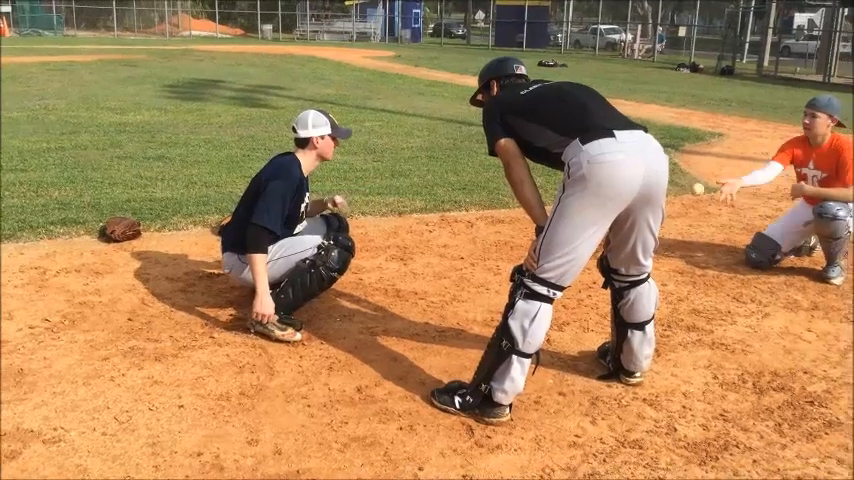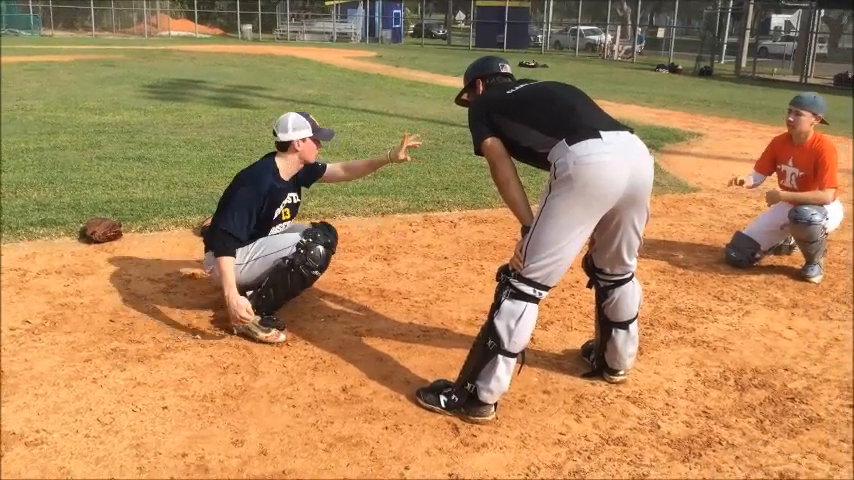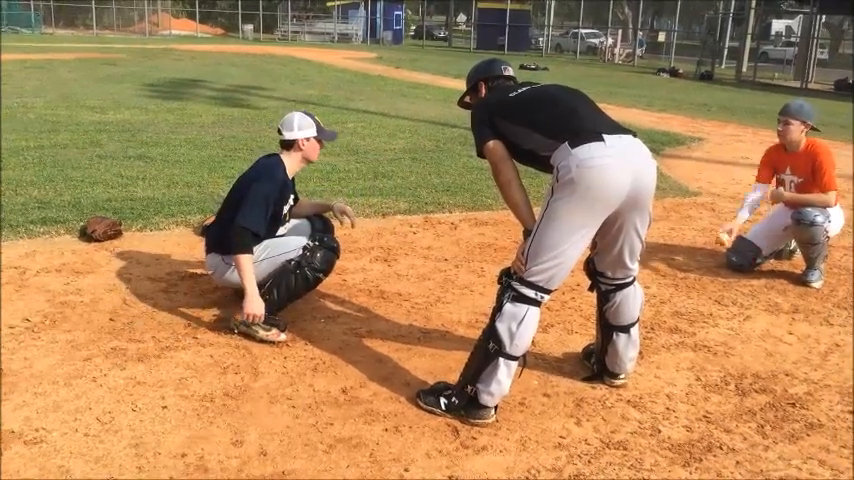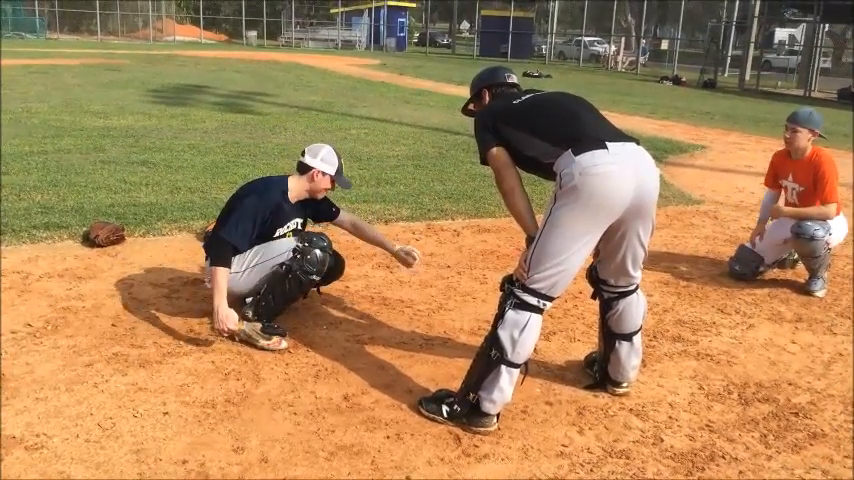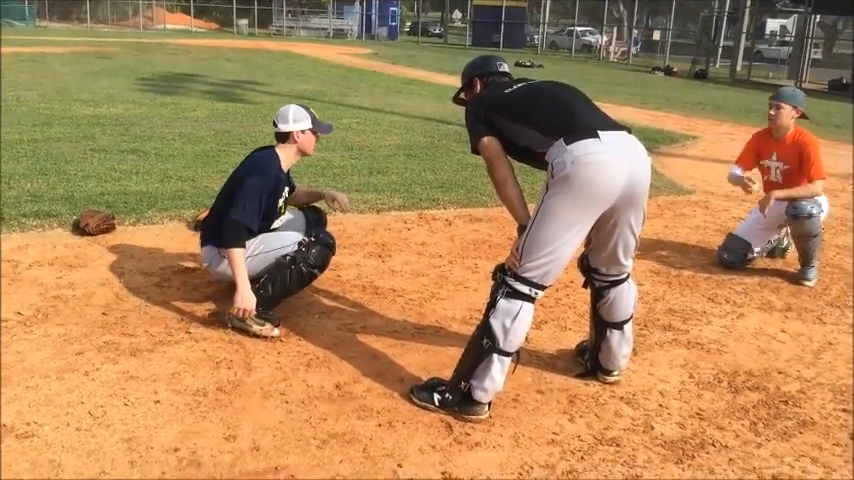
dt=1s
person 1, frame 1
left shoulder: (497, 105)
right shoulder: (563, 90)
left elbow: (515, 165)
left wrist: (544, 228)
left hip: (603, 162)
right hip: (652, 154)
left knee: (538, 282)
right knee: (632, 269)
left ankle: (492, 396)
right ankle: (631, 361)
person 1, frame 2
left shoulder: (484, 104)
right shoulder: (549, 90)
left elbow: (501, 164)
left wrist: (530, 229)
right wrist: (592, 224)
left hip: (589, 163)
right hip: (637, 155)
left knee: (525, 281)
right knee: (617, 268)
left ankle: (476, 395)
right ankle: (615, 360)
person 1, frame 3
left shoulder: (486, 107)
right shoulder: (551, 93)
left elbow: (504, 168)
left wrist: (531, 231)
left hip: (591, 166)
right hip: (640, 159)
left knee: (526, 284)
right knee: (618, 273)
left ankle: (475, 398)
right ankle: (615, 364)
person 1, frame 4
left shoulder: (489, 114)
right shoulder: (554, 101)
left elbow: (507, 175)
left wrist: (534, 238)
left hip: (595, 173)
right hip: (642, 166)
left knee: (529, 291)
right knee: (621, 280)
left ankle: (478, 405)
right ankle: (618, 372)
person 1, frame 5
left shoulder: (481, 104)
right shoulder: (546, 90)
left elbow: (499, 164)
left wrist: (526, 228)
left hip: (586, 163)
right hip: (634, 156)
left knee: (520, 281)
right knee: (613, 269)
left ankle: (469, 393)
right ankle: (609, 360)
person 2, frame 1
left shoulder: (296, 168)
right shoulder: (287, 175)
left elbow: (298, 211)
right elbow: (257, 236)
left wrist: (325, 204)
right wrist: (262, 294)
right hip: (245, 259)
left knee: (336, 225)
right knee: (340, 248)
left ankle: (280, 285)
right ankle: (271, 314)
person 2, frame 2
left shoulder: (297, 168)
right shoulder: (259, 182)
left elbow: (341, 171)
right elbow: (224, 241)
left wrist: (388, 158)
right wrist: (231, 296)
left hip: (260, 248)
right hip: (233, 259)
left knee: (324, 234)
right knee: (316, 249)
left ankle: (272, 283)
right ankle: (253, 315)
person 2, frame 3
left shoulder: (282, 171)
right shoulder: (271, 177)
left elbow: (292, 208)
right elbow: (240, 238)
left wrist: (330, 206)
right wrist: (251, 295)
right hip: (228, 261)
left knee: (320, 227)
right knee: (324, 249)
left ankle: (263, 284)
right ankle: (254, 316)
person 2, frame 4
left shoulder: (311, 197)
right shoulder: (265, 197)
left elbow: (350, 222)
right elbow: (221, 251)
left wrist: (395, 249)
right wrist: (221, 307)
left hip: (263, 264)
right hip: (231, 274)
left knee: (332, 266)
right knee: (315, 249)
left ankle: (261, 297)
right ankle: (254, 320)
person 2, frame 5
left shoulder: (278, 164)
right shoulder: (264, 170)
left elbow: (290, 197)
right elbow: (234, 232)
left wrist: (323, 194)
right wrist: (243, 289)
right hip: (224, 253)
left knee: (312, 219)
right knee: (320, 245)
left ankle: (259, 278)
right ankle: (251, 308)
person 3, frame 1
right shoulder: (795, 145)
right elbow: (769, 171)
left wrist: (808, 190)
right wrist: (738, 182)
right hip: (808, 206)
left knee: (828, 212)
right knee: (756, 257)
left ankle: (835, 263)
right ankle: (807, 243)
person 3, frame 2
left shoulder: (824, 147)
right shoulder: (778, 142)
left elbow: (827, 196)
right elbow: (758, 175)
left wrist: (782, 196)
right wrist: (746, 180)
left hip: (822, 209)
right hip: (787, 206)
left knee: (804, 217)
right knee: (736, 255)
left ankle: (815, 261)
right ankle: (785, 242)
person 3, frame 3
left shoulder: (819, 152)
right shoulder: (773, 153)
left elbow: (831, 199)
right elbow: (758, 191)
left wrist: (787, 196)
right wrist: (738, 221)
left hip: (823, 214)
right hip: (788, 211)
left knee: (809, 218)
right knee: (738, 260)
left ankle: (815, 265)
right ankle: (786, 246)
person 3, frame 4
left shoulder: (822, 161)
right shoulder: (779, 157)
left elbow: (829, 211)
right elbow: (772, 193)
left wrist: (784, 211)
right wrist: (761, 224)
left hip: (828, 224)
right hip: (791, 220)
left knee: (807, 232)
right knee: (740, 269)
left ankle: (818, 275)
right ankle: (789, 254)
person 3, frame 5
left shoulder: (805, 141)
right shoulder: (759, 138)
left elbow: (818, 188)
right elbow: (735, 171)
left wrist: (777, 194)
right wrist: (741, 180)
left hip: (807, 201)
right hip: (774, 204)
left knee: (802, 210)
right knee: (729, 258)
left ankle: (809, 264)
right ankle: (776, 242)
